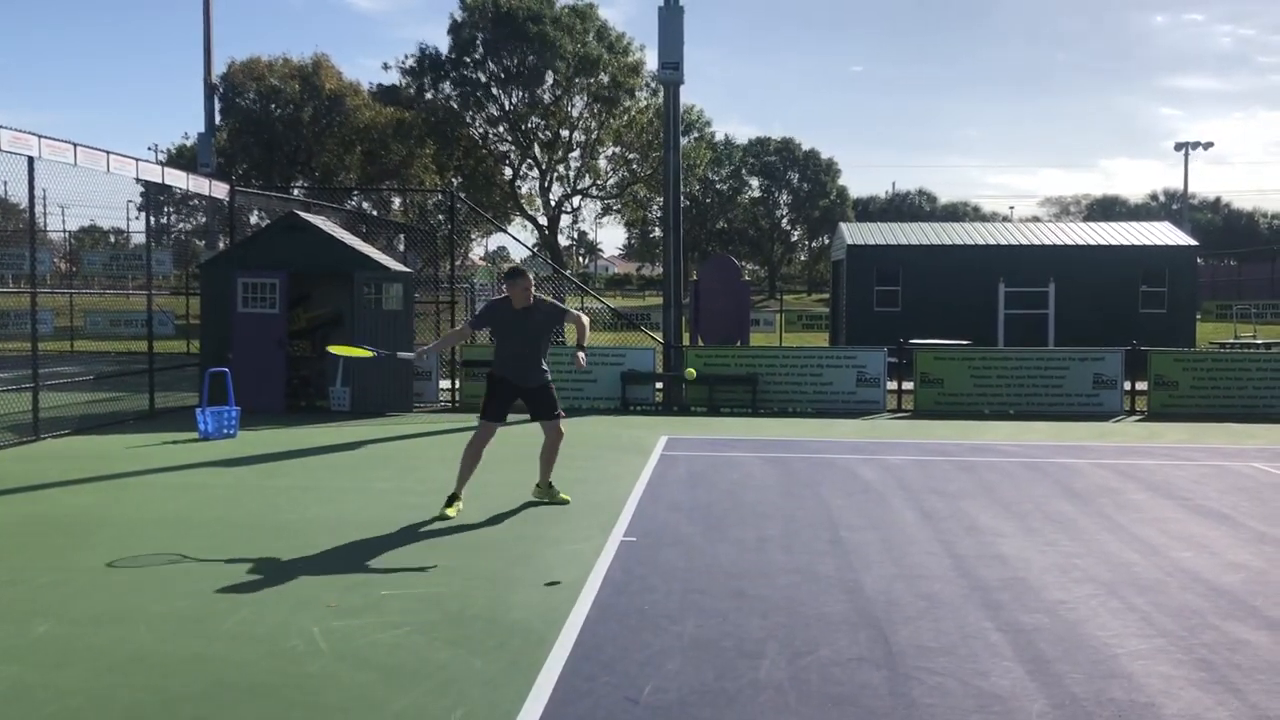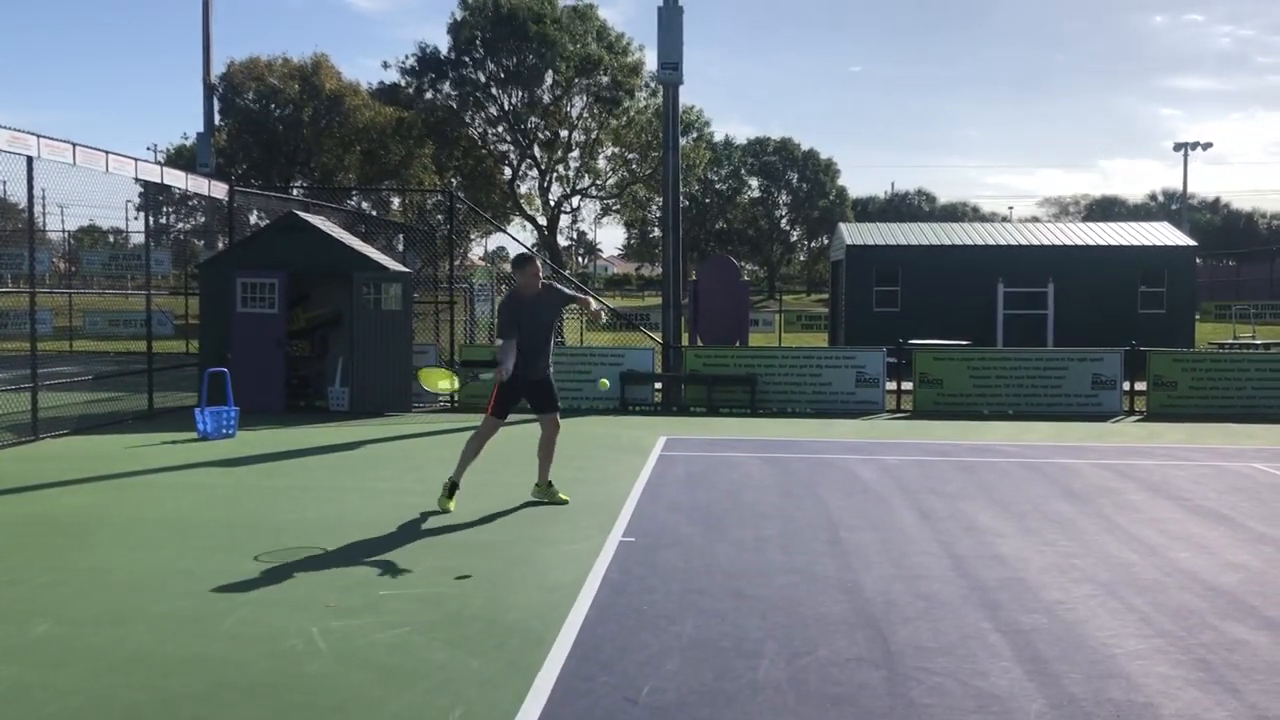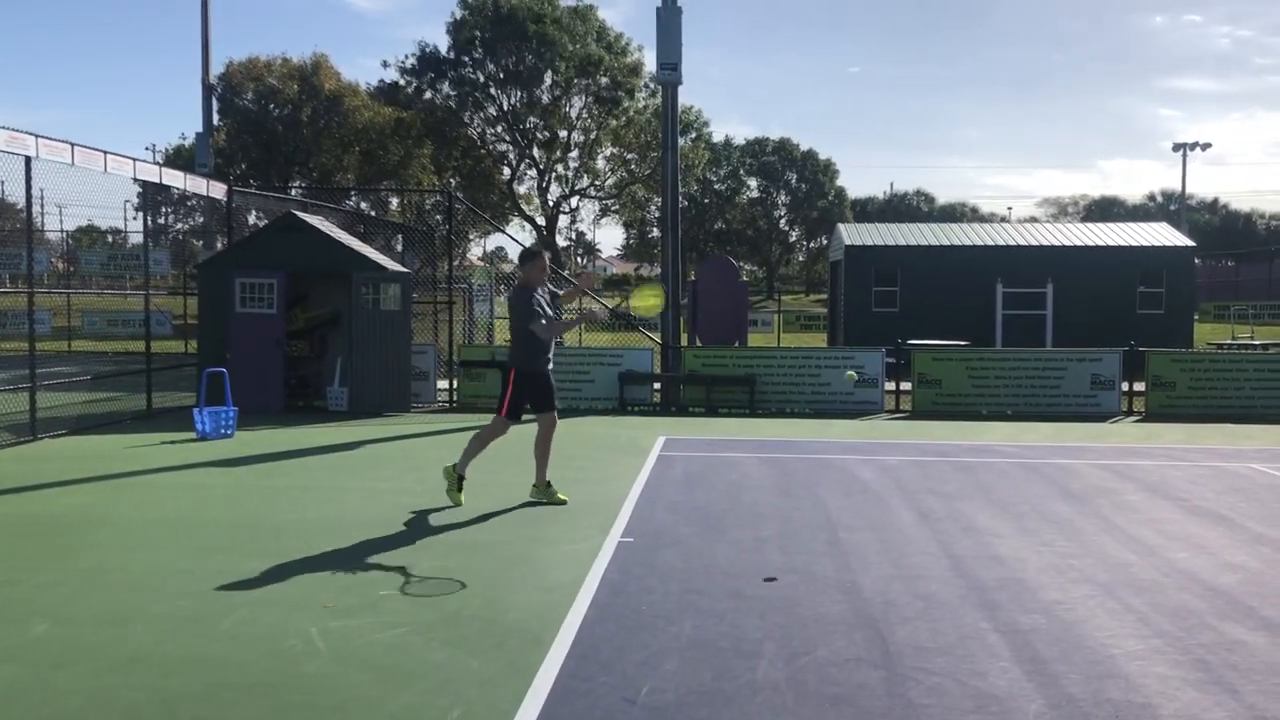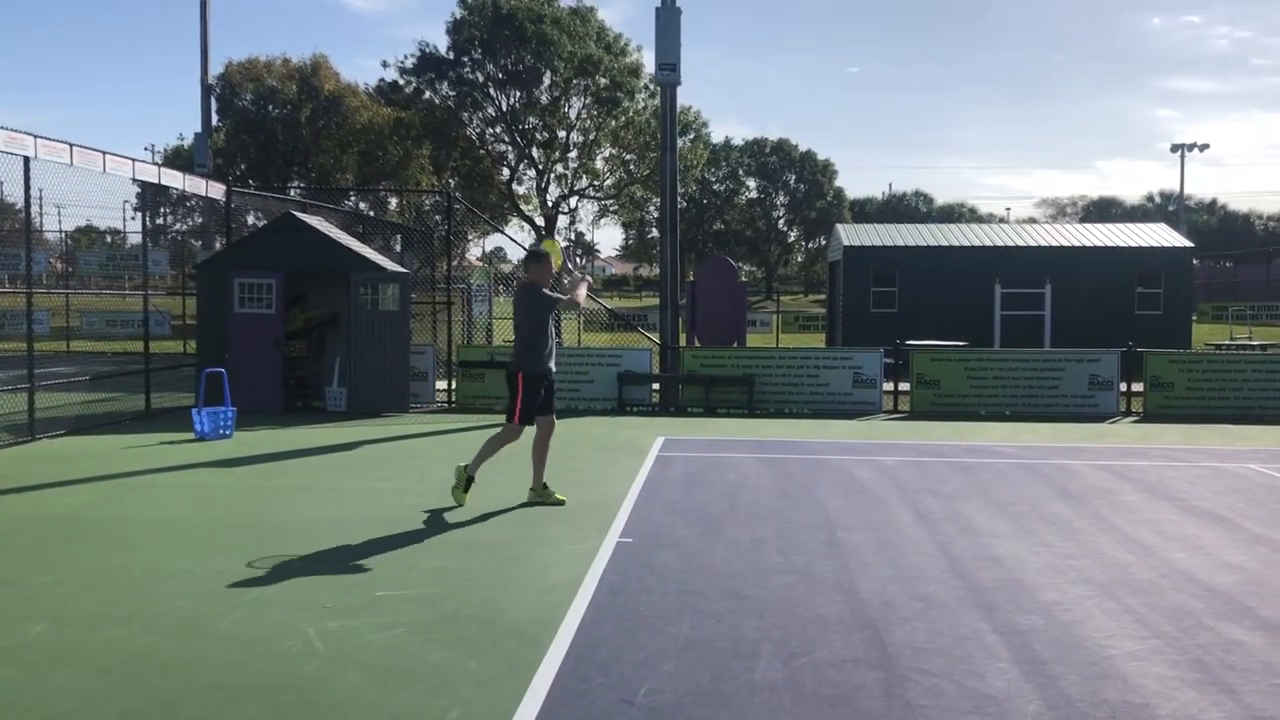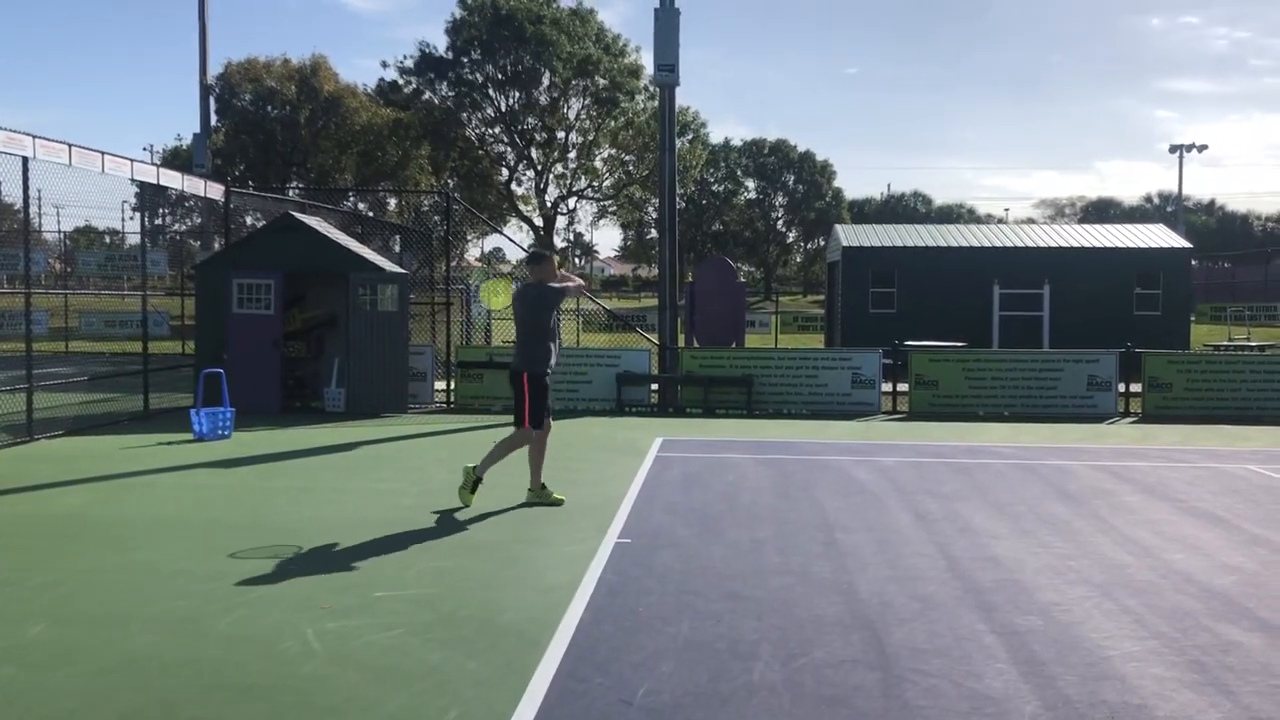
dt=0.1s
person 1, frame 1
left shoulder: (546, 307)
right shoulder: (495, 309)
left elbow: (580, 319)
right elbow: (462, 332)
left wrist: (580, 349)
right wrist: (432, 349)
left hip: (538, 380)
right hip: (504, 378)
left knee: (555, 433)
right knee: (482, 435)
left ankle: (543, 486)
right ankle: (456, 495)
person 1, frame 2
left shoulder: (549, 290)
right shoulder: (509, 305)
left elbow: (582, 300)
right elbow: (507, 344)
left wrist: (593, 307)
right wrist: (505, 365)
left hip: (541, 373)
right hip: (514, 374)
left knee: (552, 425)
right knee: (488, 427)
left ankle: (543, 485)
right ankle: (453, 483)
person 1, frame 3
left shoulder: (542, 287)
right shoulder: (523, 296)
left elbow: (561, 299)
right elbow: (546, 331)
left wrist: (581, 284)
right wrist: (582, 318)
left hip: (542, 368)
right hip: (520, 369)
left knee: (548, 424)
right knee: (499, 426)
left ankle: (540, 486)
right ankle: (457, 471)
person 1, frame 4
left shoulder: (534, 291)
right shoulder: (534, 294)
left elbow: (560, 302)
right elbow: (575, 303)
right wrist: (584, 283)
left hip: (540, 371)
right hip: (525, 373)
left knee: (547, 426)
right knee: (512, 431)
left ankle: (538, 488)
right ankle: (469, 472)
person 1, frame 5
left shoulder: (525, 292)
right shoulder: (541, 292)
right elbow: (577, 286)
right wrist: (567, 278)
left hip: (538, 371)
right hip: (528, 373)
left knee: (543, 428)
right knee: (525, 435)
left ankle: (536, 489)
right ankle: (476, 473)
